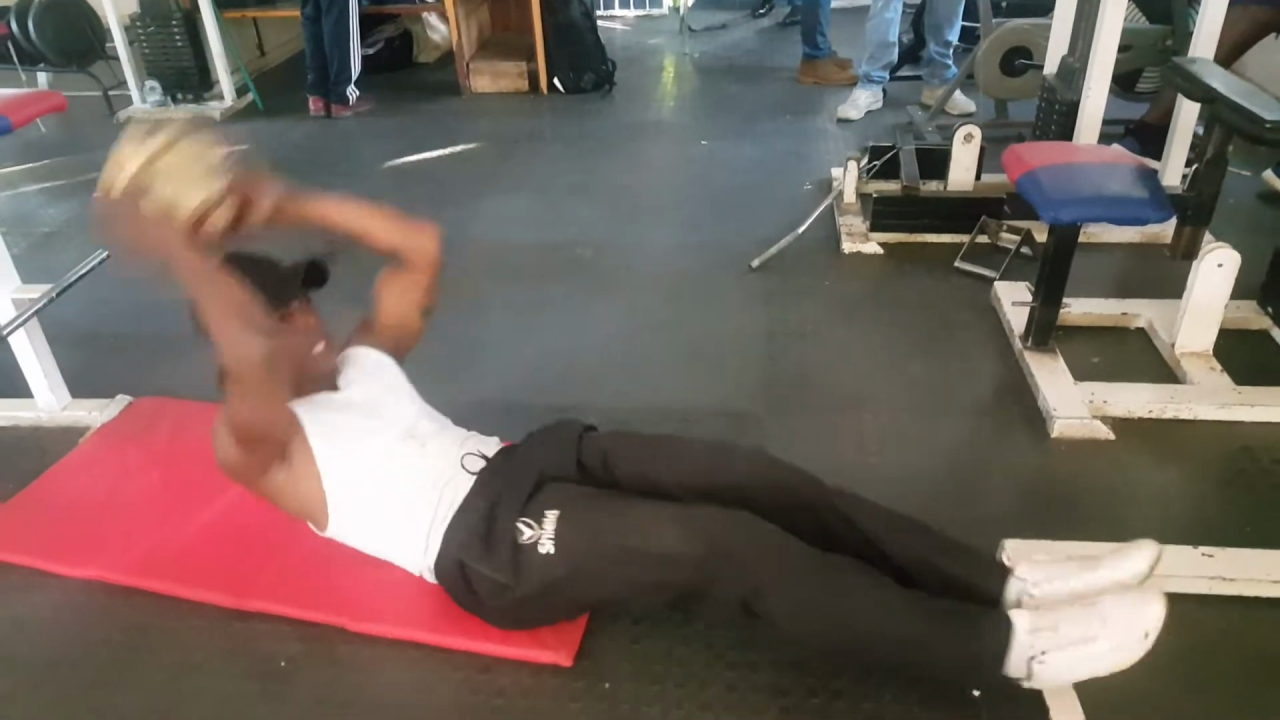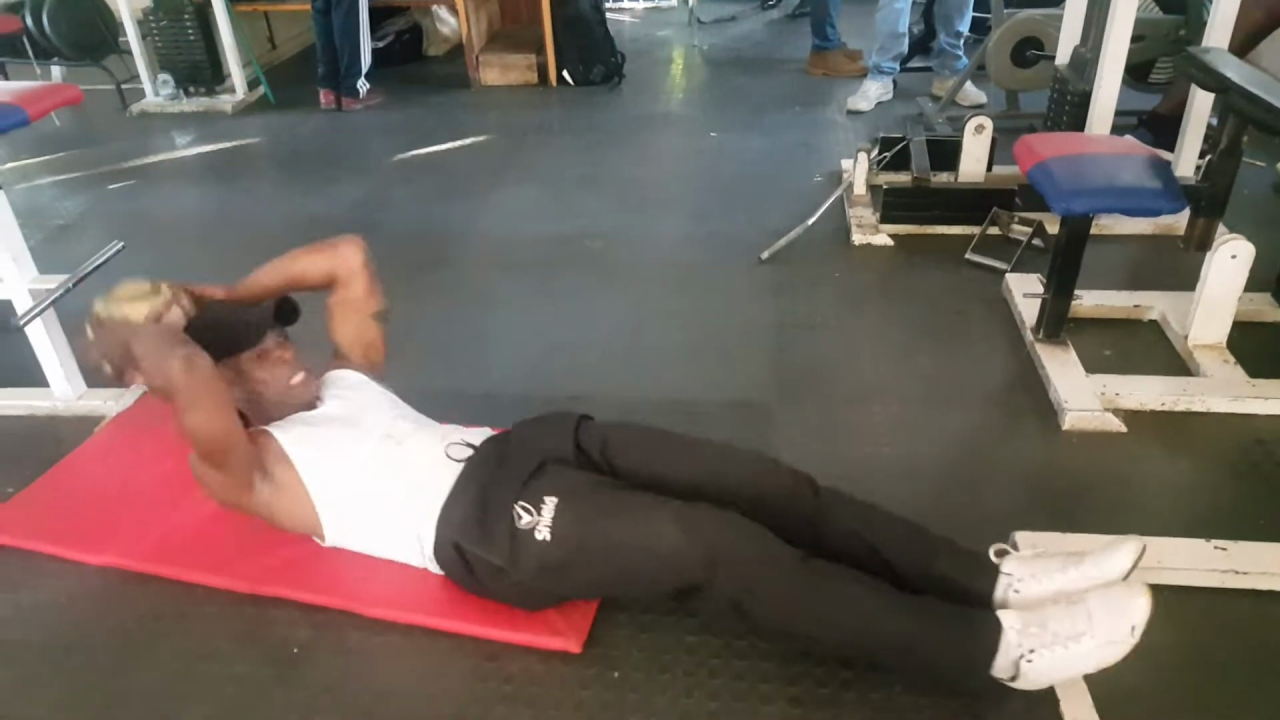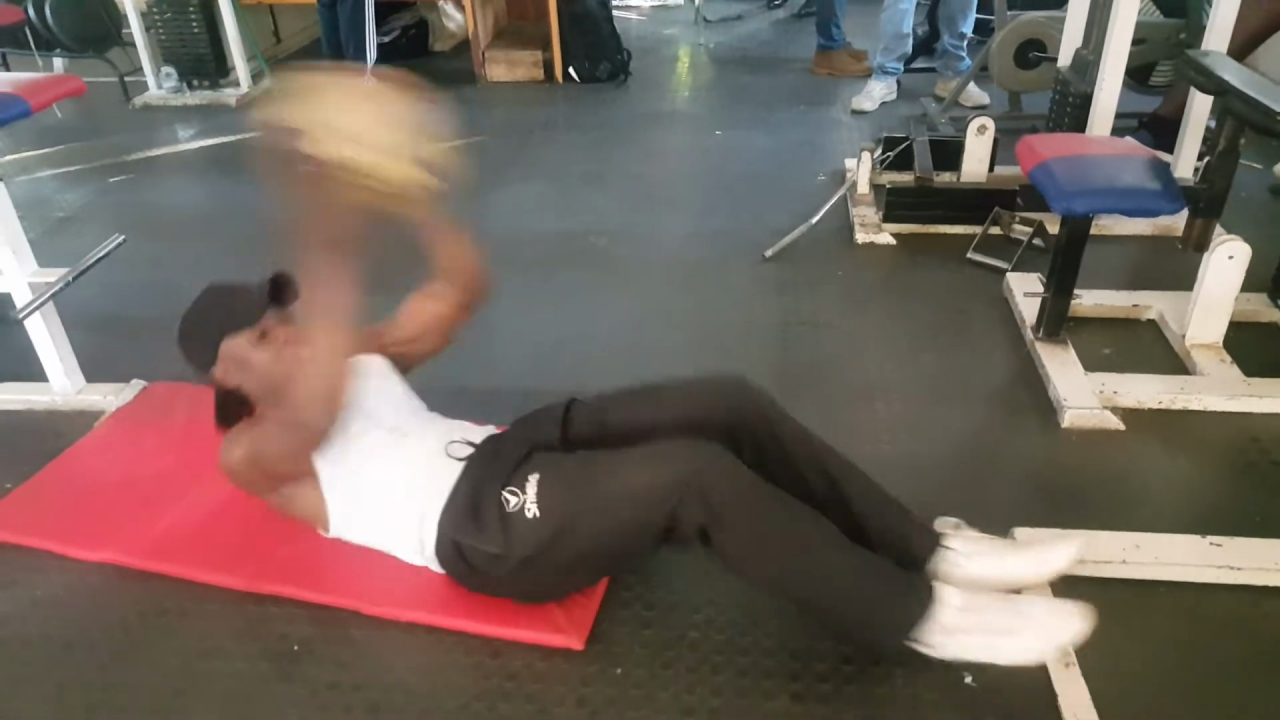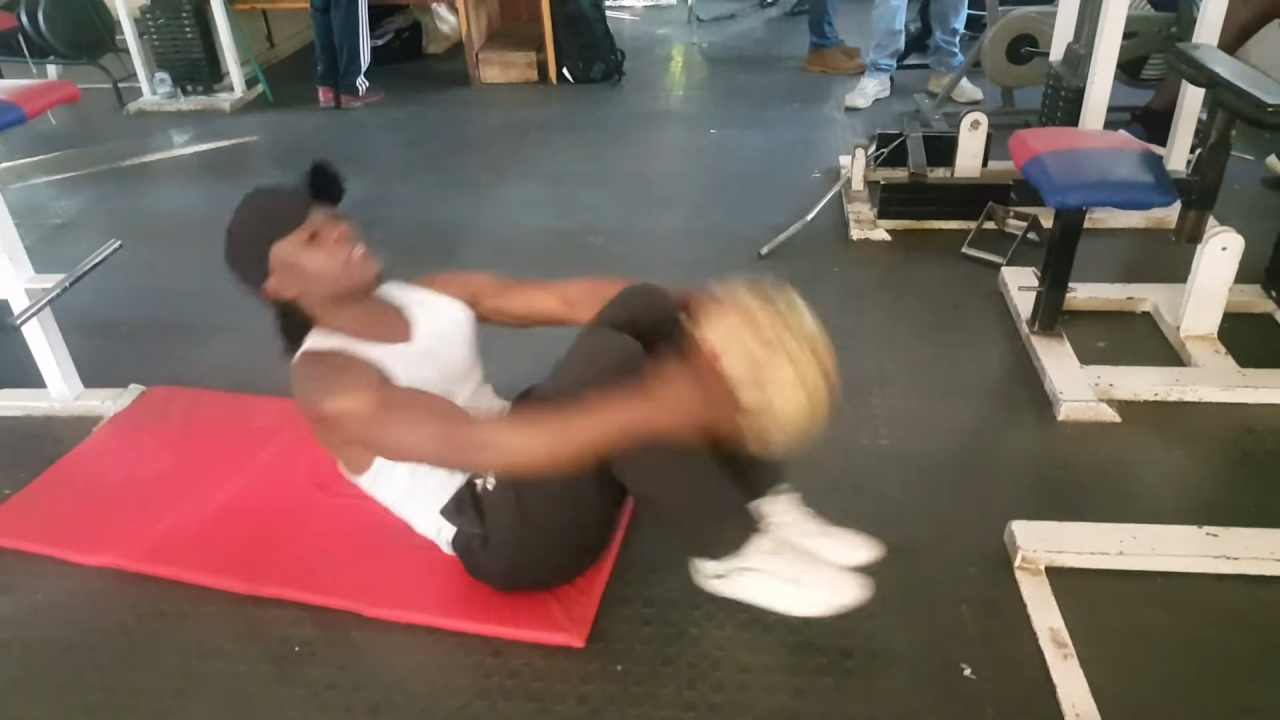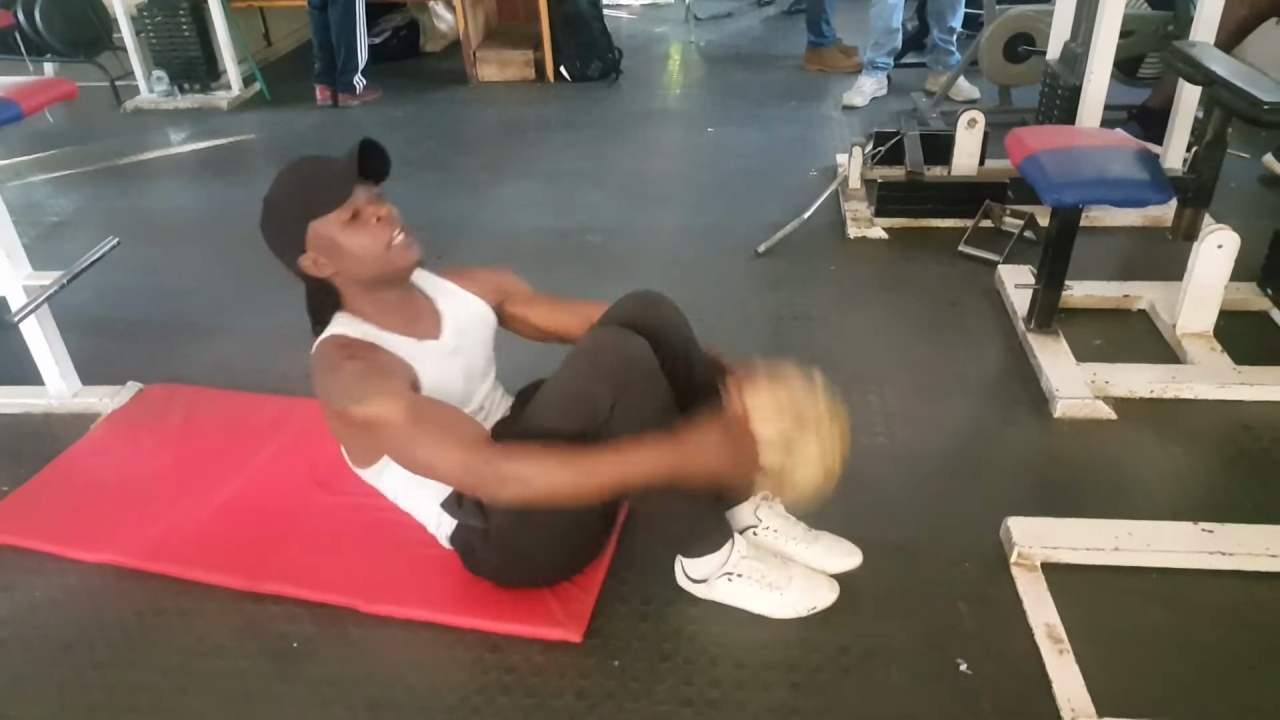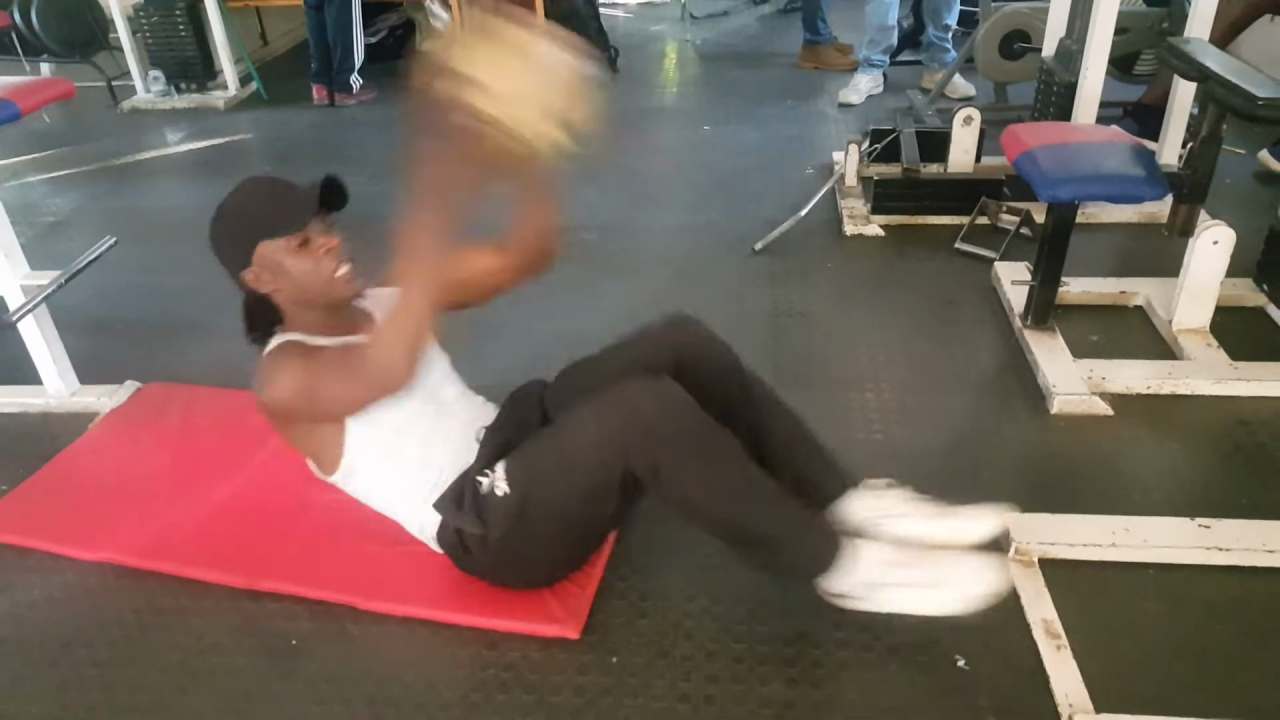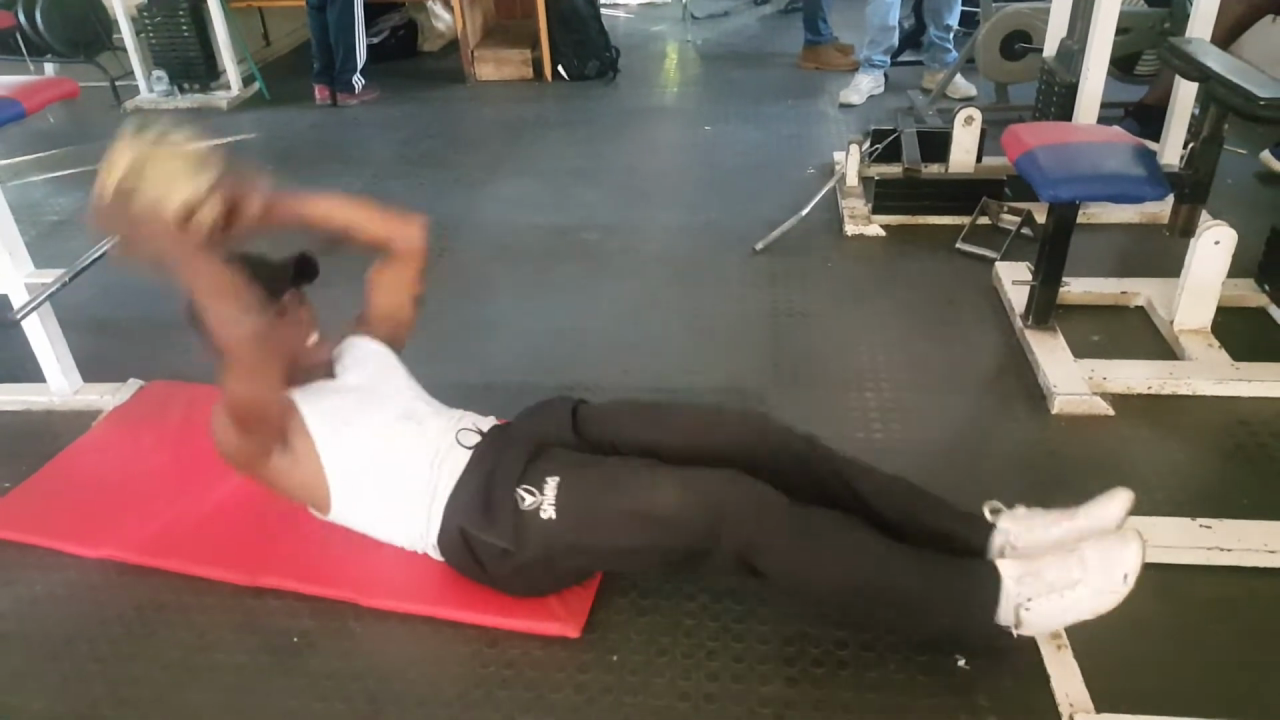
dt=0.2s
person 1, frame 1
left shoulder: (365, 358)
right shoulder: (258, 447)
left elbow: (421, 245)
right elbow: (251, 358)
left wrist: (287, 207)
right wrist: (182, 253)
left hip: (535, 461)
right hip: (491, 544)
left knee: (773, 484)
right knee: (728, 549)
left ankle: (999, 584)
right ankle: (1007, 646)
person 1, frame 2
left shoulder: (341, 382)
right shoulder: (241, 470)
left elbow: (352, 259)
right elbow: (201, 391)
left wrist: (228, 295)
right wrist: (148, 337)
left hip: (529, 453)
right hip: (486, 533)
left knee: (767, 488)
right knee: (723, 550)
left ankle: (987, 580)
right ankle: (991, 649)
person 1, frame 3
left shoulder: (365, 360)
right shoulder: (257, 457)
left elbow: (463, 288)
right elbow: (313, 397)
left wrist: (413, 203)
right wrist: (330, 234)
left hip: (526, 450)
right hip: (500, 534)
left knee: (737, 412)
right knee: (697, 479)
left ankle: (927, 547)
right ankle: (917, 613)
person 1, frame 4
left shoulder: (430, 295)
right shoulder: (332, 385)
left elbow: (575, 299)
right elbow: (492, 444)
right wrist: (659, 406)
left hip: (529, 466)
right hip: (508, 536)
left knee: (645, 309)
right knee: (616, 359)
left ankle: (759, 507)
right ankle: (730, 554)
person 1, frame 5
left shoulder: (462, 287)
right shoulder: (350, 373)
left elbow: (587, 323)
right elbow: (497, 475)
left wrist: (720, 382)
right wrist: (678, 454)
left hip: (538, 452)
right hip: (506, 530)
left knee: (645, 319)
right knee: (620, 363)
left ankle: (738, 513)
right ankle: (710, 554)
person 1, frame 6
left shoulder: (384, 301)
right shoulder: (287, 388)
left elbow: (529, 256)
right elbow: (395, 364)
left wrist: (527, 171)
right wrist: (440, 195)
left hip: (517, 434)
right hip: (490, 521)
left knee: (683, 341)
right knee: (653, 407)
left ankle: (842, 507)
right ankle: (834, 563)
person 1, frame 7
left shoulder: (361, 348)
right shoulder: (258, 434)
left elbow: (408, 236)
right elbow: (250, 342)
left wrist: (269, 208)
right wrist: (173, 243)
left hip: (530, 438)
right hip: (495, 515)
left knee: (761, 441)
right knee: (734, 508)
left ankle: (989, 537)
right ankle: (995, 598)
